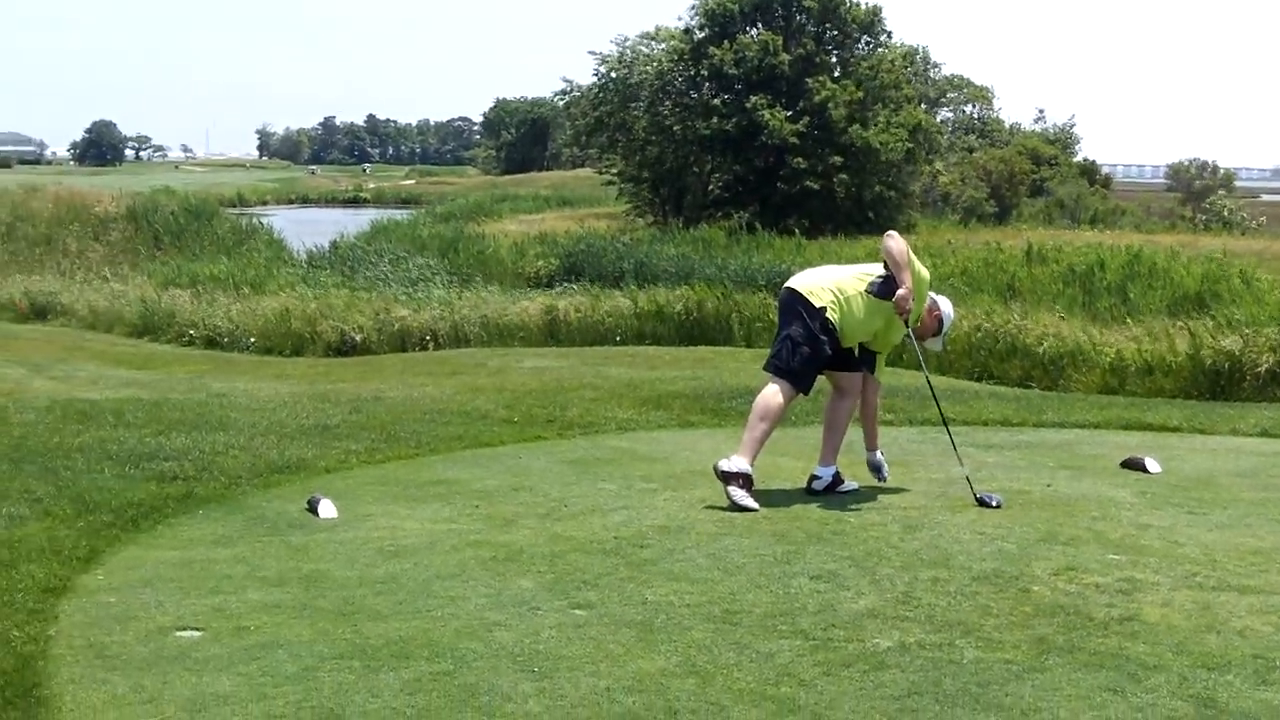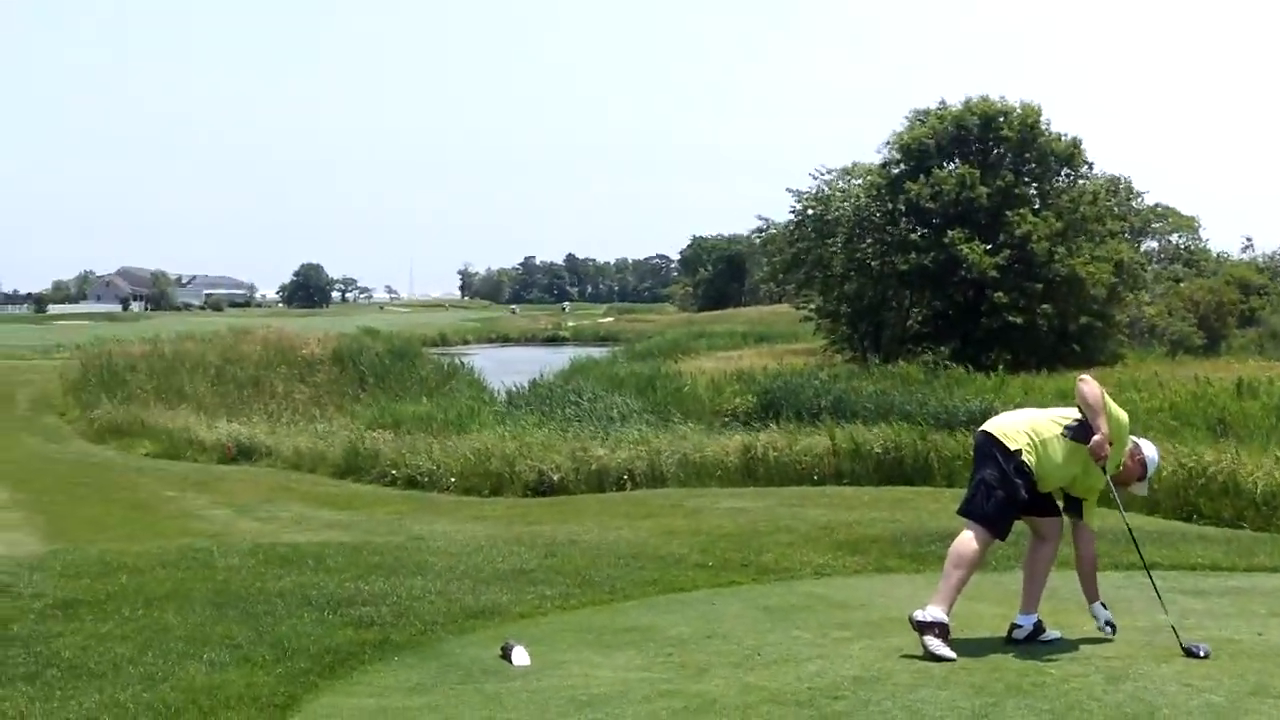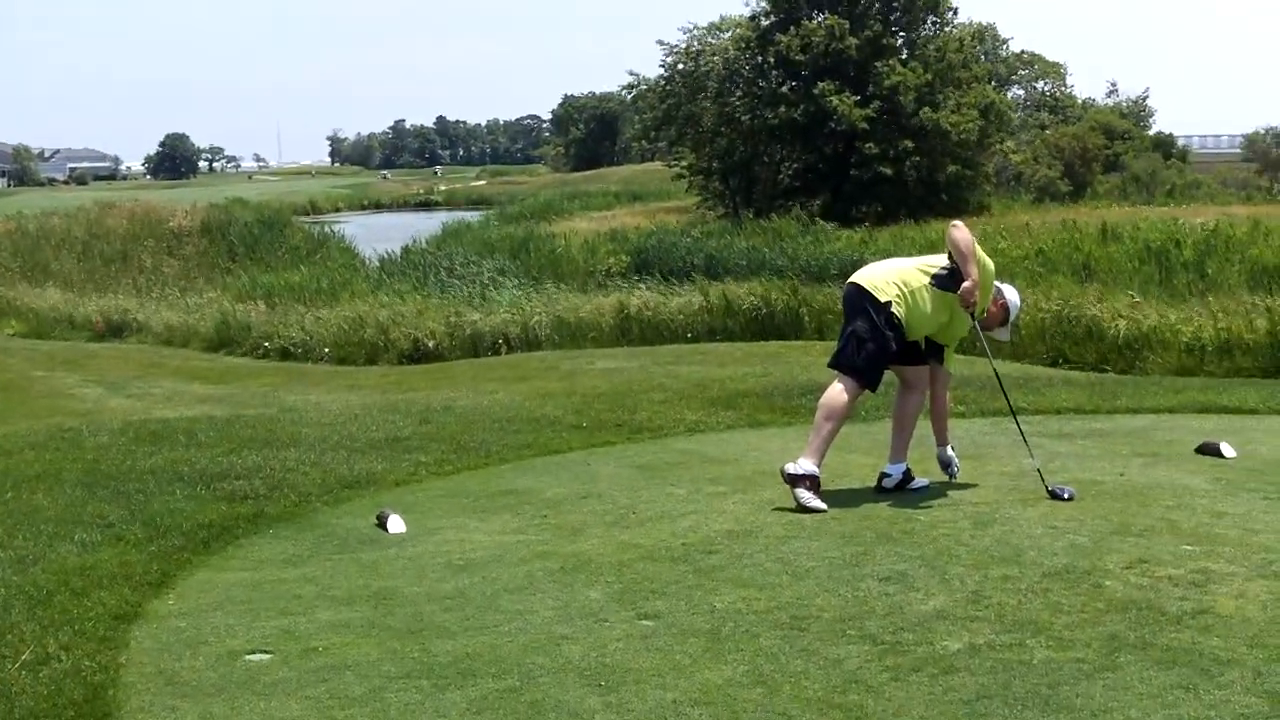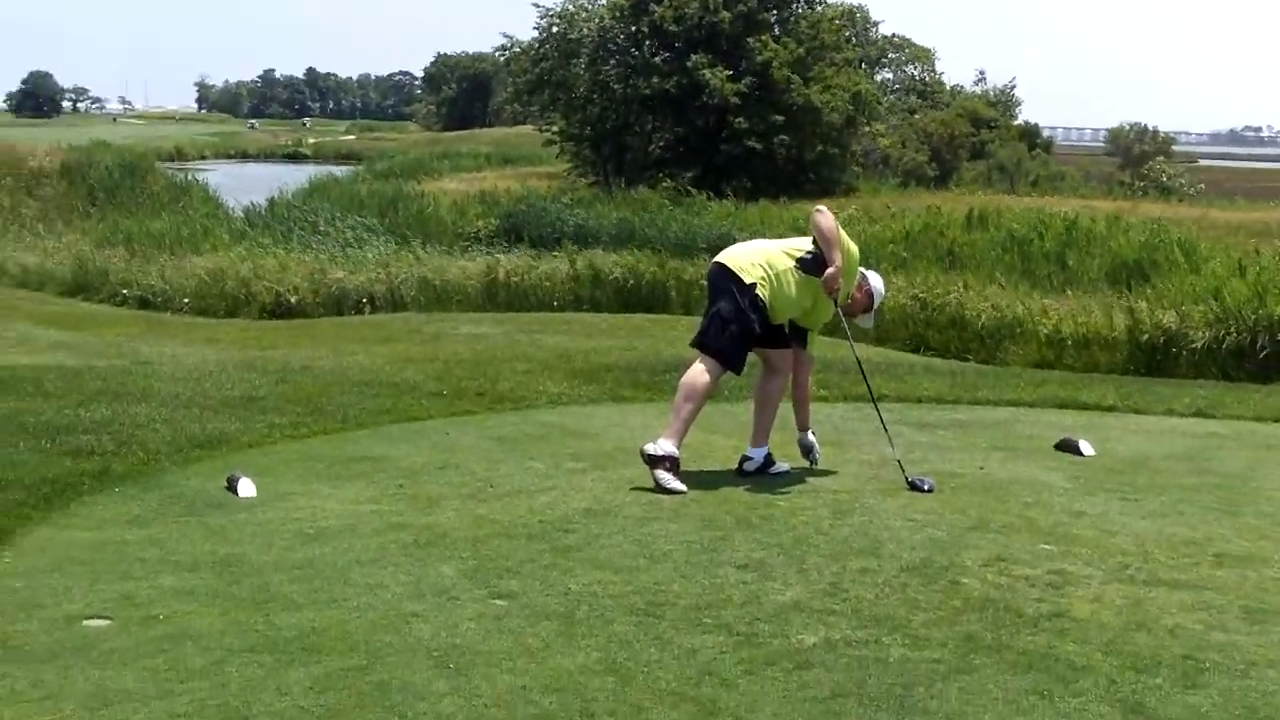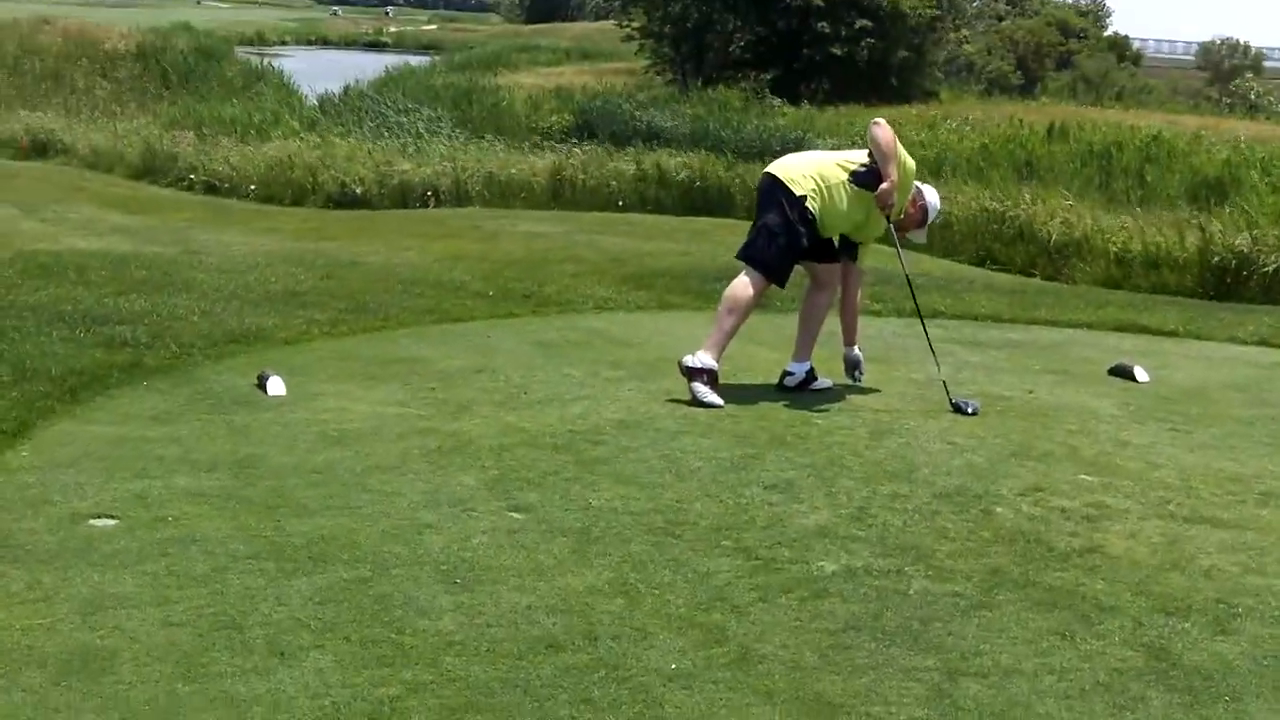
dt=1s
person 1, frame 1
left shoulder: (884, 335)
right shoulder: (919, 282)
left elbow: (869, 394)
right elbow: (891, 238)
left wrist: (873, 451)
right wrist: (905, 287)
right hip: (813, 298)
left knee: (851, 385)
right knee: (786, 385)
left ankle: (824, 474)
right ankle: (737, 469)
person 1, frame 2
left shoulder: (1090, 482)
right shoulder: (1118, 427)
left elbow: (1085, 546)
right elbow: (1084, 381)
left wrist: (1096, 605)
right wrist: (1101, 434)
right hip: (1008, 442)
left knee: (1050, 530)
right knee: (981, 531)
left ankle: (1025, 623)
right ankle: (933, 618)
person 1, frame 3
left shoulder: (953, 325)
right shoulder: (985, 274)
left elbow: (938, 388)
right elbow: (955, 228)
left wrist: (943, 447)
right wrist: (971, 279)
right hip: (877, 293)
left knee: (917, 380)
right knee: (852, 382)
left ankle: (895, 472)
right ankle: (804, 470)
person 1, frame 4
left shoulder: (817, 310)
right shoulder: (849, 258)
left elbow: (800, 374)
right elbow: (819, 213)
left wrist: (804, 432)
right wrist: (834, 266)
right hip: (743, 275)
left knee: (781, 364)
right knee: (713, 364)
left ankle: (756, 456)
right ankle: (663, 451)
person 1, frame 5
left shoulder: (868, 224)
right shoulder: (905, 173)
left elbow: (849, 290)
right elbow: (878, 125)
left wrist: (851, 348)
right wrist: (889, 181)
right hip: (793, 186)
left knee: (828, 279)
right knee: (758, 277)
left ankle: (798, 371)
right ankle: (703, 364)
